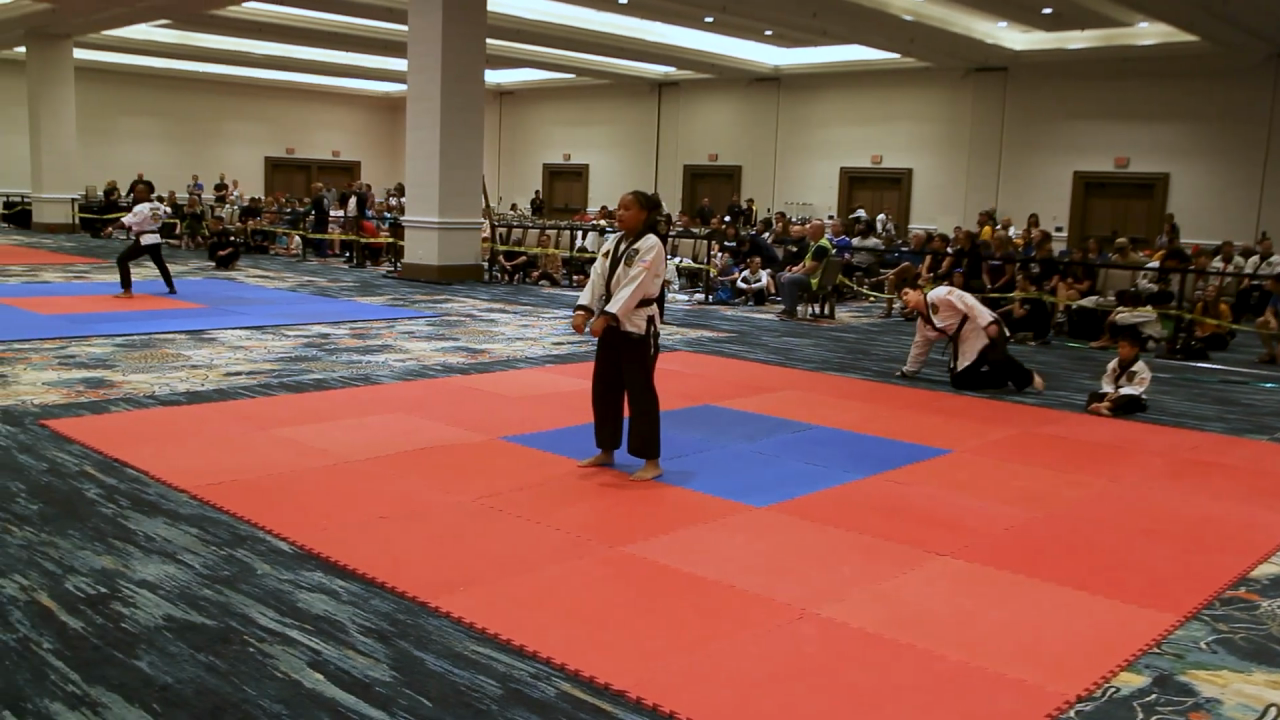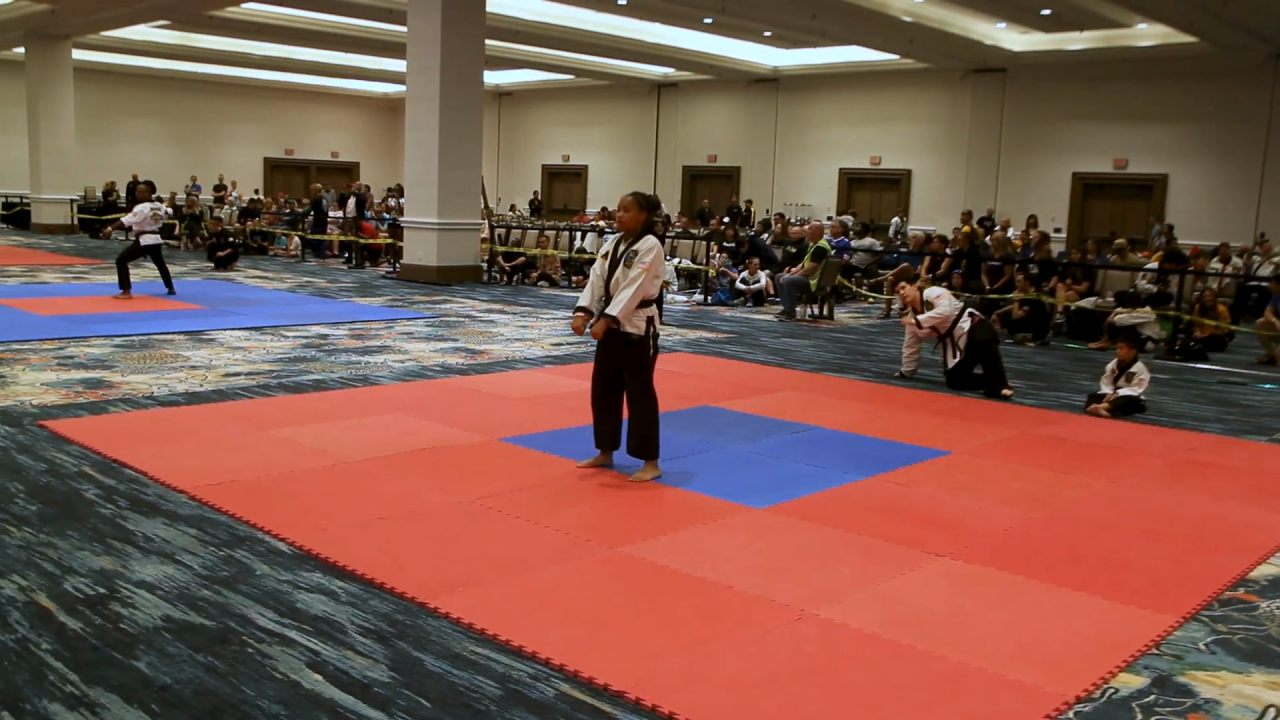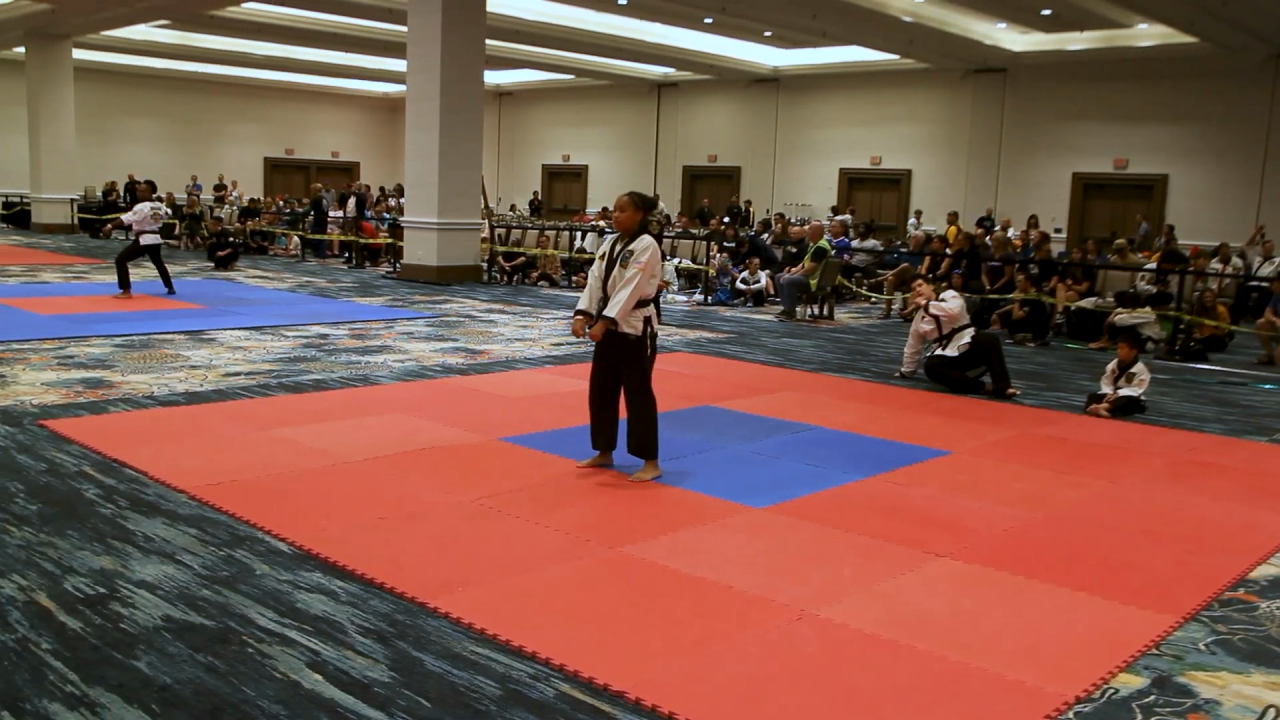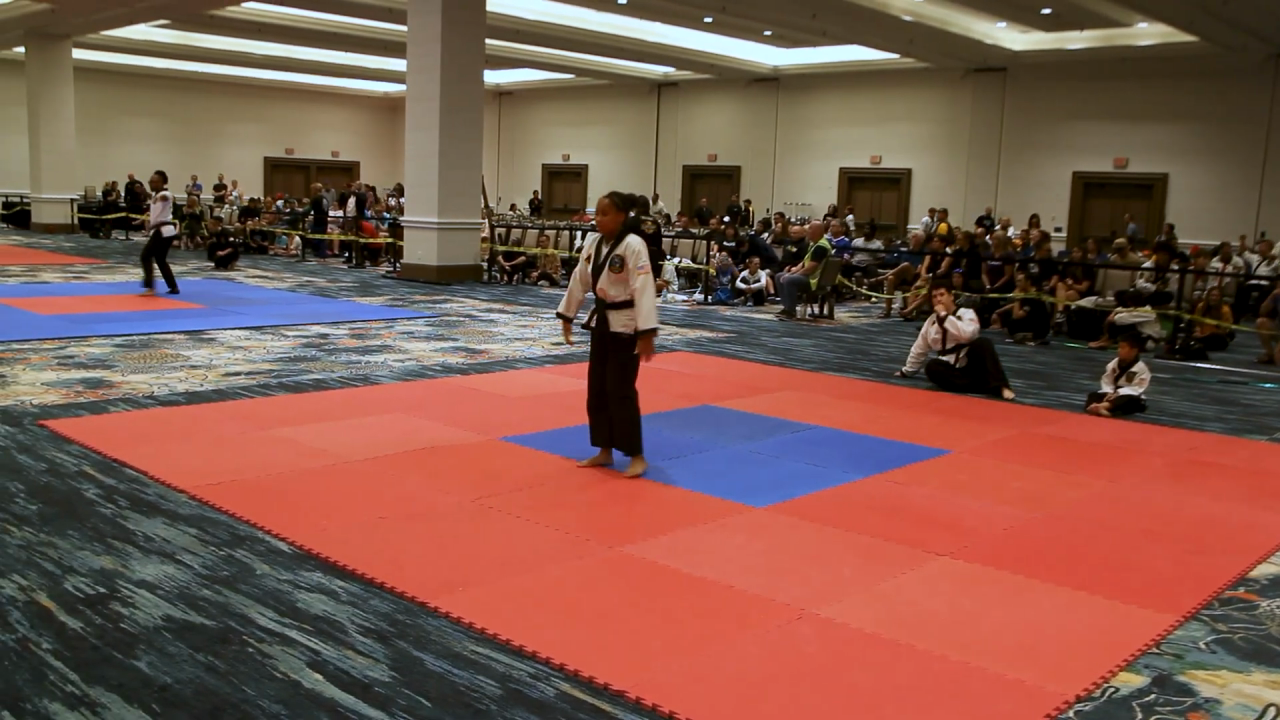
dt=0.4s
person 1, frame 1
left shoulder: (651, 245)
right shoulder: (613, 242)
left elbow: (634, 286)
right elbow: (597, 278)
left wrist: (604, 317)
right wrist: (583, 311)
left hip: (639, 325)
right hip: (612, 323)
left knee: (641, 392)
right knee: (604, 389)
left ankle: (652, 462)
right ankle: (607, 451)
person 1, frame 2
left shoulder: (650, 246)
right shoulder: (613, 243)
left elbow: (633, 287)
right elbow: (597, 279)
left wrist: (605, 319)
right wrist: (583, 312)
left hip: (638, 326)
right hip: (611, 324)
left knee: (640, 393)
right knee: (604, 390)
left ankle: (651, 463)
right ankle: (606, 452)
person 1, frame 3
left shoulder: (646, 246)
right shoulder: (610, 243)
left elbow: (630, 288)
right elbow: (595, 281)
left wrist: (603, 322)
right wrist: (583, 315)
left hip: (636, 326)
right hip: (609, 324)
left knee: (638, 393)
right knee: (600, 390)
left ankle: (651, 462)
right ankle: (604, 452)
person 1, frame 4
left shoulder: (633, 246)
right shoulder: (593, 242)
left elbow: (643, 290)
right elbow: (579, 281)
left wrist: (646, 333)
right wrist: (567, 316)
left hip: (626, 325)
right hip: (601, 321)
left knee: (621, 391)
right knee: (597, 389)
left ankle: (636, 457)
right ankle: (605, 451)
